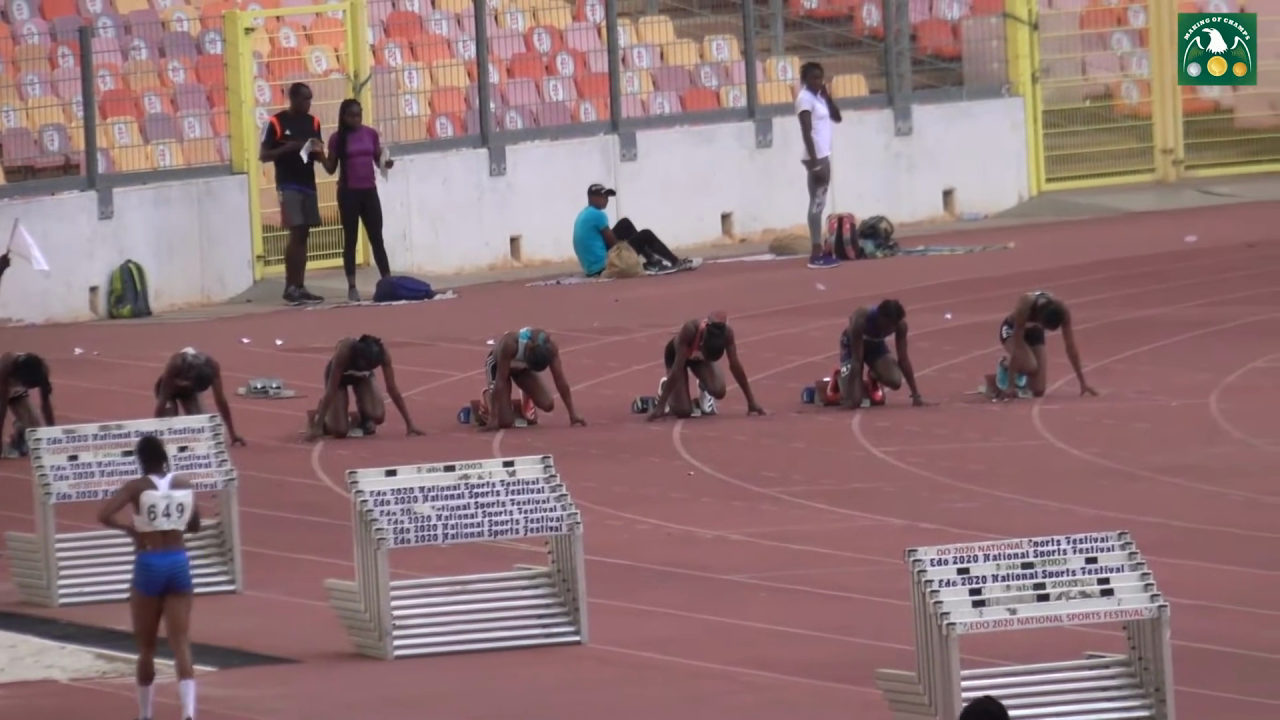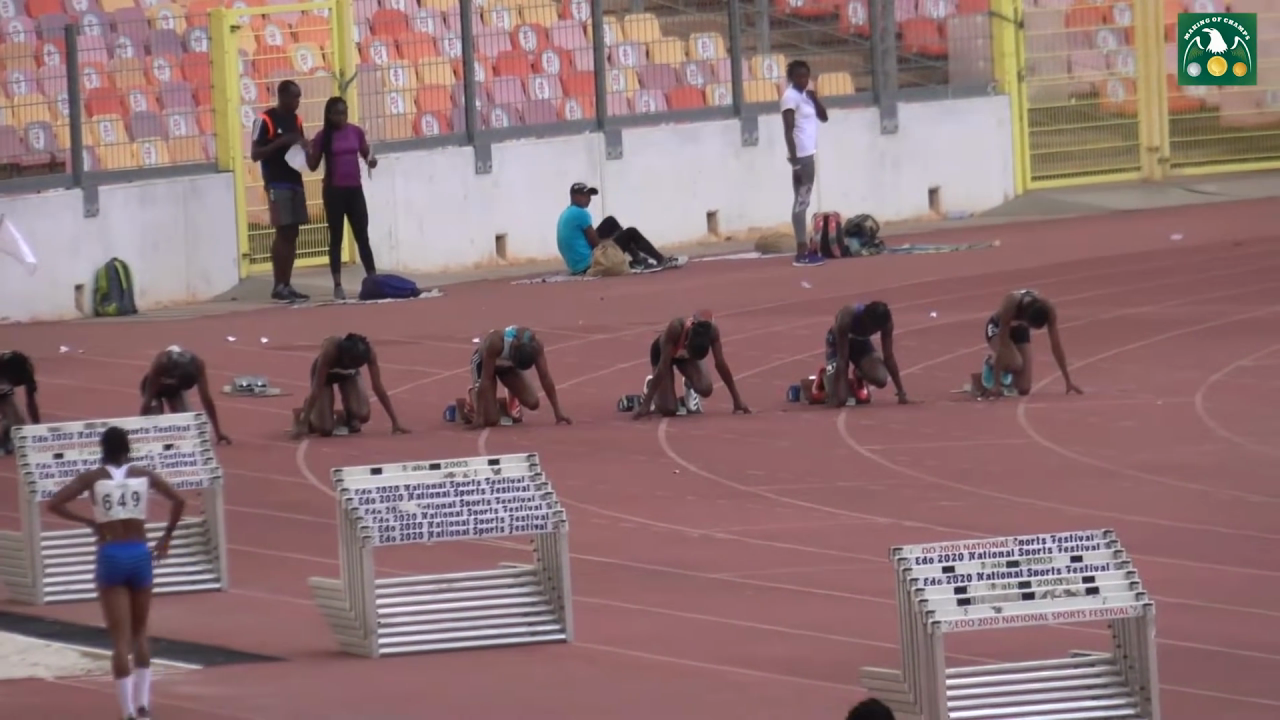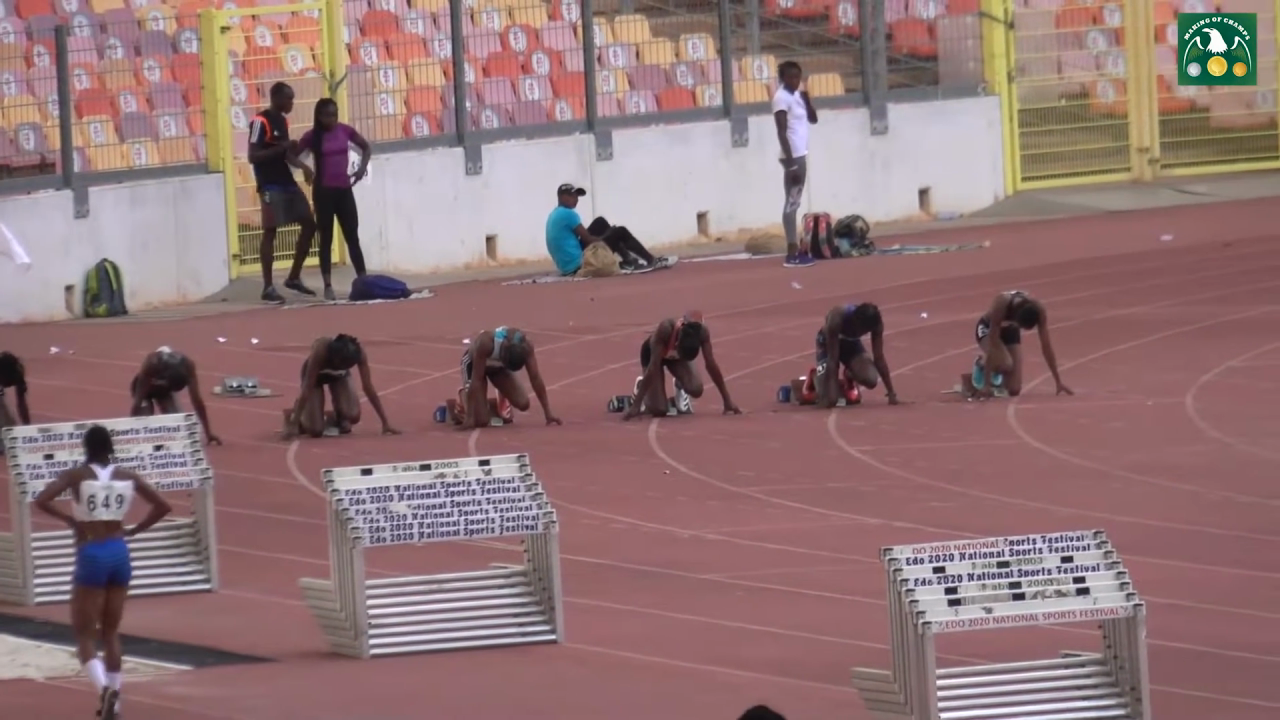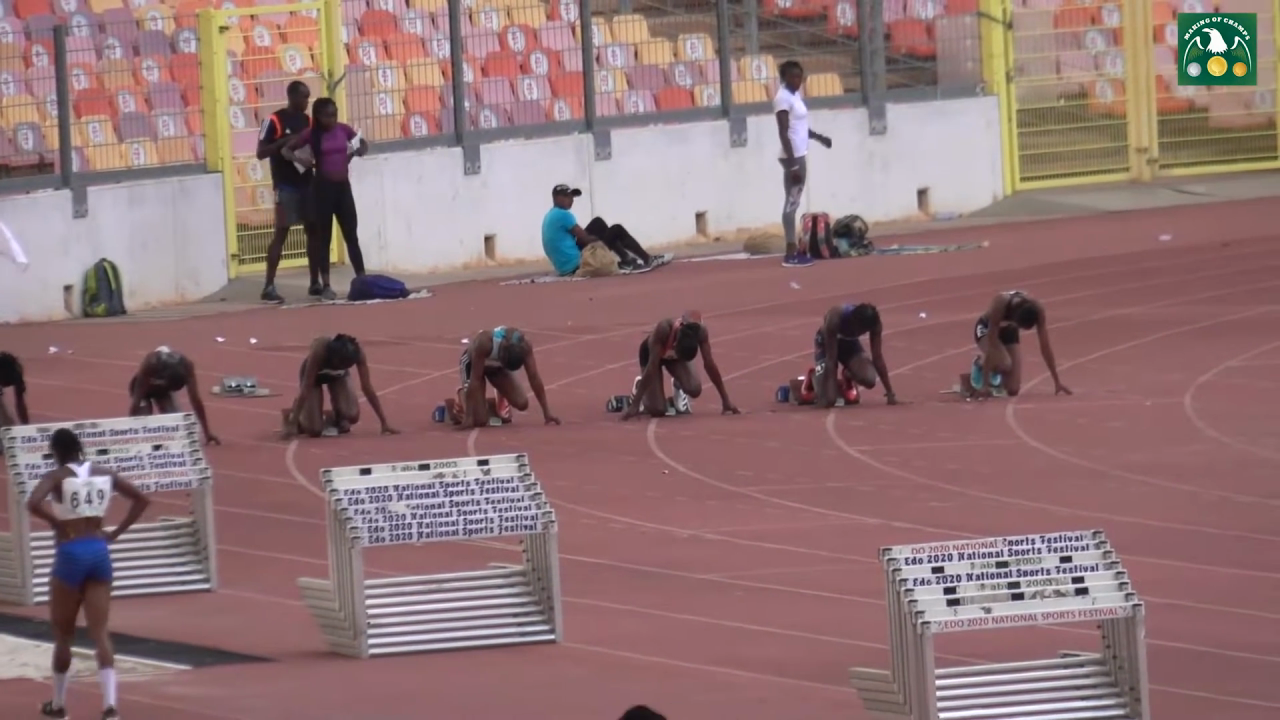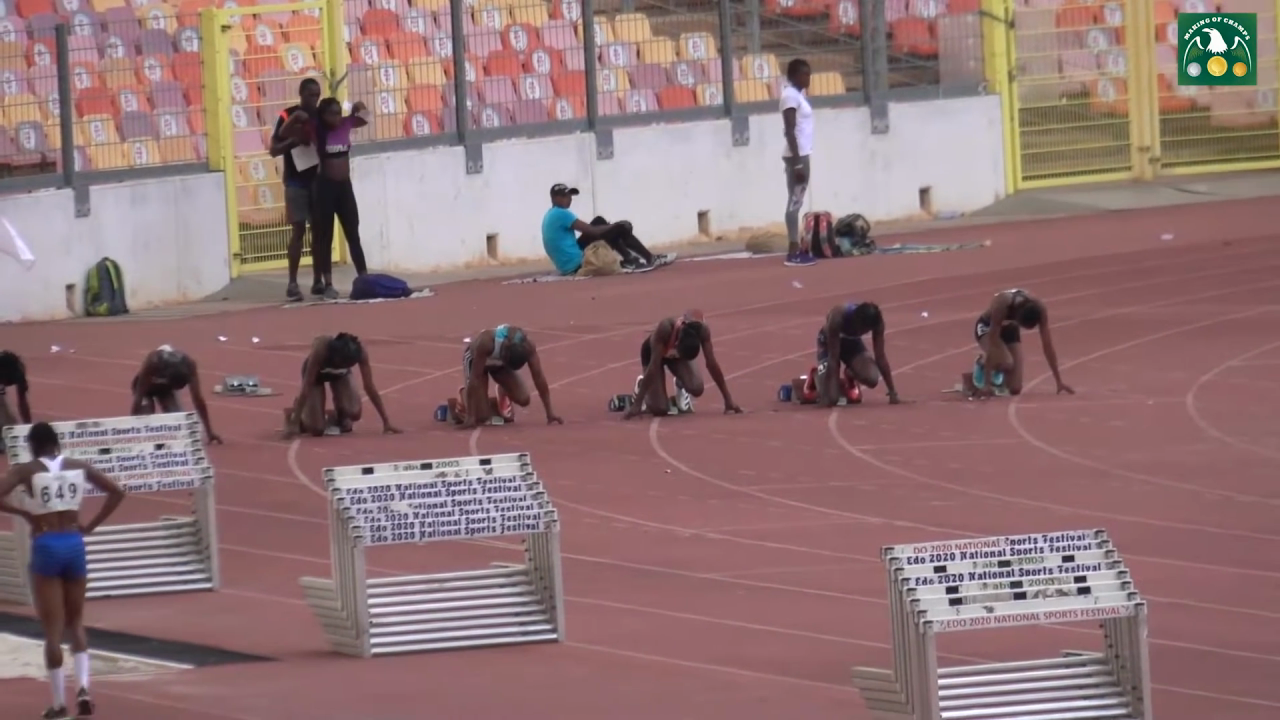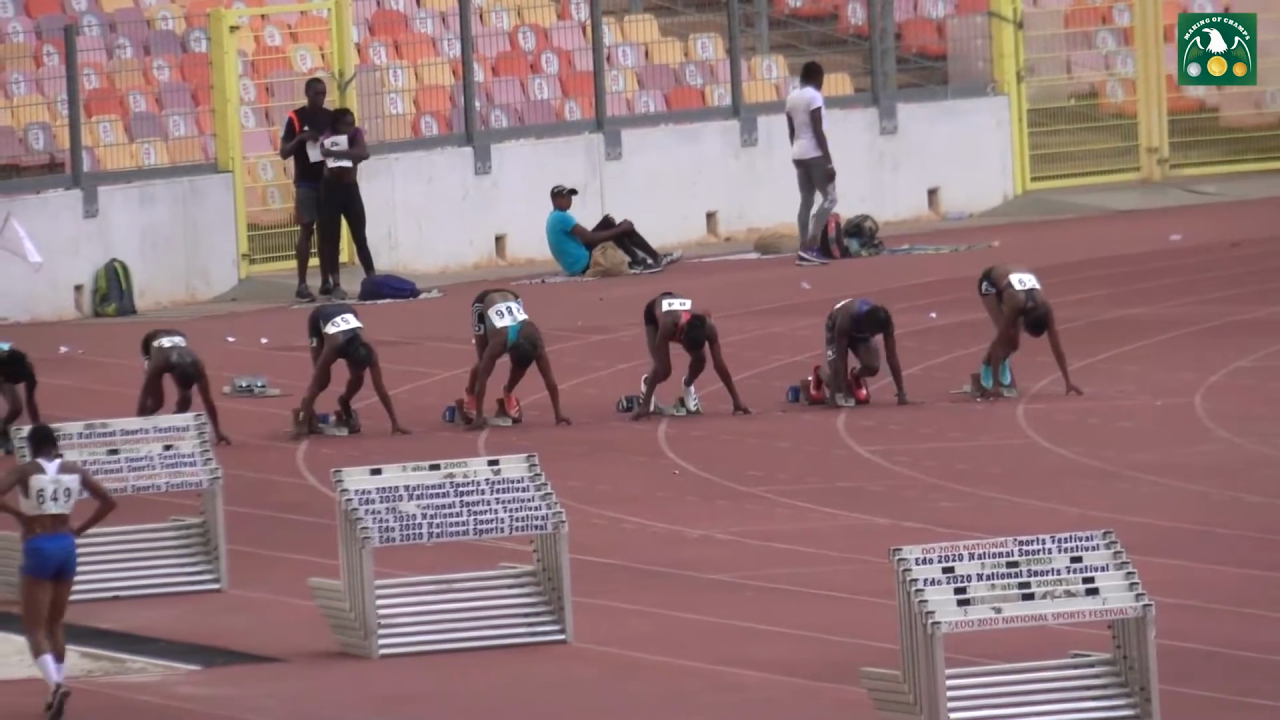
dt=0.4s
person 1, frame 1
left shoulder: (136, 487)
right shoulder: (185, 485)
left elbow: (104, 516)
right elbow: (195, 526)
left wrist: (130, 528)
left hip: (149, 566)
right hip: (179, 564)
left knee: (146, 648)
right knee: (181, 645)
person 1, frame 2
left shoulder: (92, 477)
right shoulder: (144, 474)
left elbow: (54, 504)
right elbow: (179, 501)
left wrist: (90, 521)
right wrist: (166, 539)
left hip: (110, 557)
right hip: (140, 555)
left knee: (120, 640)
right knee: (139, 633)
person 1, frame 3
left shoulder: (76, 475)
right shoulder: (128, 477)
left elbow: (41, 500)
right elbow: (163, 507)
left wrist: (70, 520)
right wrist: (134, 530)
left hip: (90, 557)
right hip: (119, 554)
left knee: (84, 637)
right knee: (110, 634)
left ankle: (105, 688)
person 1, frame 4
left shoulder: (56, 476)
right shoulder: (105, 474)
left elbow: (33, 504)
right elbow: (141, 500)
left wrist: (54, 520)
right wrist: (116, 532)
left hip: (70, 555)
right hip: (99, 553)
left knee: (63, 636)
right knee: (100, 633)
person 1, frame 5
left shoulder: (26, 470)
right shoulder: (79, 466)
right elbow: (117, 492)
left wrist: (24, 513)
right wrist: (91, 525)
left hip: (45, 548)
right hip: (74, 546)
left knee: (53, 630)
right knee: (75, 623)
right ankle: (83, 688)
person 1, frame 6
left shoulder: (24, 470)
right shoulder: (75, 471)
right elbow: (109, 502)
right wrist: (80, 529)
left hip: (38, 550)
right hip: (66, 547)
left knee: (35, 628)
right knee: (55, 625)
left ankle: (56, 683)
right ankle: (55, 694)
person 2, frame 1
left shoulder: (313, 122)
right shoulder: (276, 122)
left elbow: (319, 157)
right elbow: (263, 155)
left wrist: (317, 151)
right wrist: (287, 147)
left hip: (309, 185)
right hip: (288, 186)
left knee: (303, 236)
right knee: (295, 233)
left ankle: (300, 287)
right ankle: (289, 286)
person 2, frame 2
left shoulder: (295, 120)
right shoulder: (265, 120)
right elbow: (255, 154)
left wrist: (304, 147)
right wrist: (280, 142)
left hip: (296, 182)
right hip: (277, 184)
left knee: (292, 234)
right knee: (282, 233)
left ankle: (287, 285)
right ankle: (278, 286)
person 2, frame 3
left shoulder: (282, 120)
right shoulder: (260, 121)
right elbow: (252, 157)
left wrist: (302, 166)
right wrist: (281, 148)
left hip: (289, 183)
right hip: (271, 186)
left knee: (310, 224)
right knee: (270, 233)
left ankle: (294, 277)
right ankle: (268, 287)
person 2, frame 4
left shoulder: (306, 120)
right shoulder: (274, 120)
right elbow: (260, 153)
right wrist: (285, 141)
left hip: (307, 183)
right hip: (286, 186)
left knee: (314, 231)
right knee: (281, 233)
left ankle: (315, 283)
right ankle: (268, 286)
person 2, frame 5
right shoulder: (287, 117)
right elbow: (273, 150)
right wrist: (293, 140)
right hip: (296, 182)
right knee: (298, 230)
left ankle: (318, 282)
right ankle: (292, 283)
person 2, frame 6
left shoulder: (331, 117)
right shoulder: (295, 118)
right elbow: (283, 153)
right wrist: (301, 138)
right hip: (305, 183)
right knee: (306, 230)
left ankle: (326, 282)
right ankle: (301, 285)
person 3, frame 1
left shoulder: (818, 97)
right shoulder: (805, 99)
left elbow: (837, 118)
right elbow: (807, 134)
left wrist: (827, 97)
right wrist: (816, 164)
left hip: (821, 157)
right hip: (816, 158)
left knee: (817, 203)
right knee: (818, 203)
left ankle: (819, 249)
right ankle: (816, 255)
person 3, frame 2
left shoulder: (805, 95)
right shoulder: (790, 97)
left elbow: (824, 117)
right elbow: (788, 132)
left wrist: (815, 99)
right wrist: (795, 164)
left hip: (808, 155)
right hip: (800, 156)
left knee: (804, 201)
right knee: (801, 202)
left ankle: (805, 248)
right ankle: (801, 253)
person 3, frame 3
left shoulder: (796, 96)
right shoulder: (781, 98)
left elbow: (813, 120)
right elbow: (782, 133)
left wrist: (807, 101)
right wrist: (791, 164)
left hip: (799, 156)
right hip: (792, 157)
left knee: (794, 202)
right knee: (792, 203)
left ankle: (795, 248)
right ankle: (792, 254)
person 3, frame 4
left shoulder: (795, 96)
right shoulder: (783, 97)
right elbow: (783, 133)
left wrist: (818, 137)
right wrist: (793, 164)
left hip: (798, 156)
right hip: (792, 157)
left knee: (794, 202)
right knee: (792, 202)
left ankle: (793, 249)
right ankle: (791, 253)
person 3, frame 5
left shoulder: (797, 94)
right shoulder: (790, 95)
right elbow: (790, 131)
right wrist: (797, 163)
left hip: (799, 155)
right hip: (797, 156)
left knee: (796, 202)
right knee: (795, 202)
left ankle: (796, 248)
right ankle: (793, 253)
person 3, frame 6
left shoulder: (791, 97)
right shoulder: (814, 96)
right elbow: (818, 131)
right wrist: (829, 162)
left hip: (798, 155)
right hip: (814, 155)
left knee: (806, 201)
right knee: (830, 198)
left ankle: (804, 248)
right ankle: (811, 246)
person 4, frame 1
left shoulder: (371, 134)
right shoulder: (337, 138)
left elbow: (378, 159)
right elbow: (331, 169)
left wrist: (387, 163)
right wrist: (321, 155)
left hip: (369, 191)
right hip: (348, 193)
left knee: (377, 238)
right knee: (350, 240)
right ankle: (352, 287)
person 4, frame 2
left shoulder: (356, 131)
right shoulder: (323, 136)
left elbow: (367, 154)
right elbow: (313, 166)
left wrist: (371, 161)
right wrist: (307, 150)
left hip: (355, 189)
right hip: (334, 191)
left knee: (362, 236)
right knee: (336, 238)
right ankle: (337, 285)
person 4, frame 3
left shoulder: (345, 130)
right shoulder: (312, 136)
left elbow: (366, 147)
left wrist: (362, 167)
left hip: (345, 190)
right hip: (323, 192)
left knee: (352, 237)
right knee: (326, 239)
right ankle: (328, 286)
person 4, frame 4
left shoulder: (343, 129)
right shoulder: (311, 134)
left elbow: (362, 143)
right elbow: (286, 151)
left wrist: (360, 150)
right wrist: (300, 159)
left hip: (343, 187)
right hip: (322, 188)
left knee: (351, 236)
right knee: (323, 238)
right ankle: (326, 285)
person 4, frame 5
left shoulder: (345, 124)
right shoulder: (315, 129)
left elbow: (363, 120)
right elbow: (286, 132)
left wrist: (359, 109)
right wrist: (296, 117)
left hip: (344, 185)
right hip: (324, 185)
left knee: (353, 235)
right knee: (324, 237)
right ankle: (328, 284)
person 4, frame 6
left shoulder: (356, 133)
right shoulder: (329, 140)
left elbow: (364, 153)
right elbow: (331, 167)
left wrist: (339, 152)
left hip: (351, 188)
right hip: (331, 190)
left knee: (360, 237)
right knee: (332, 239)
right ankle: (336, 285)
